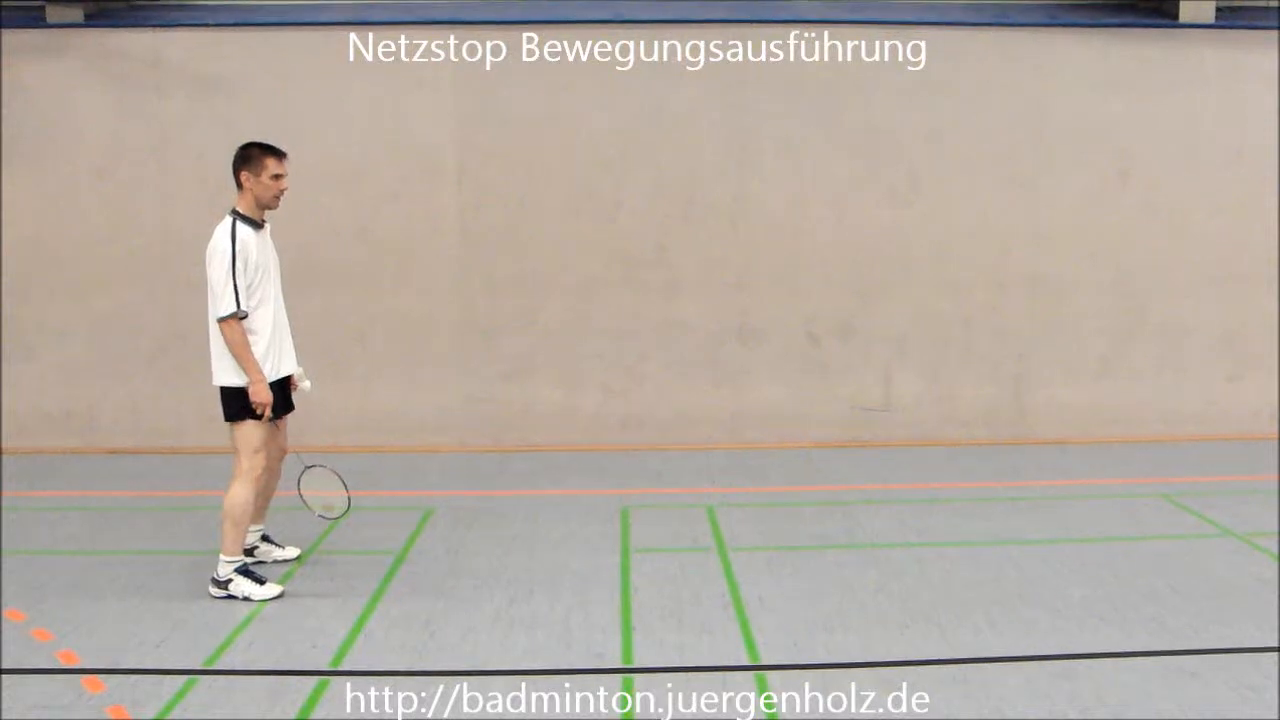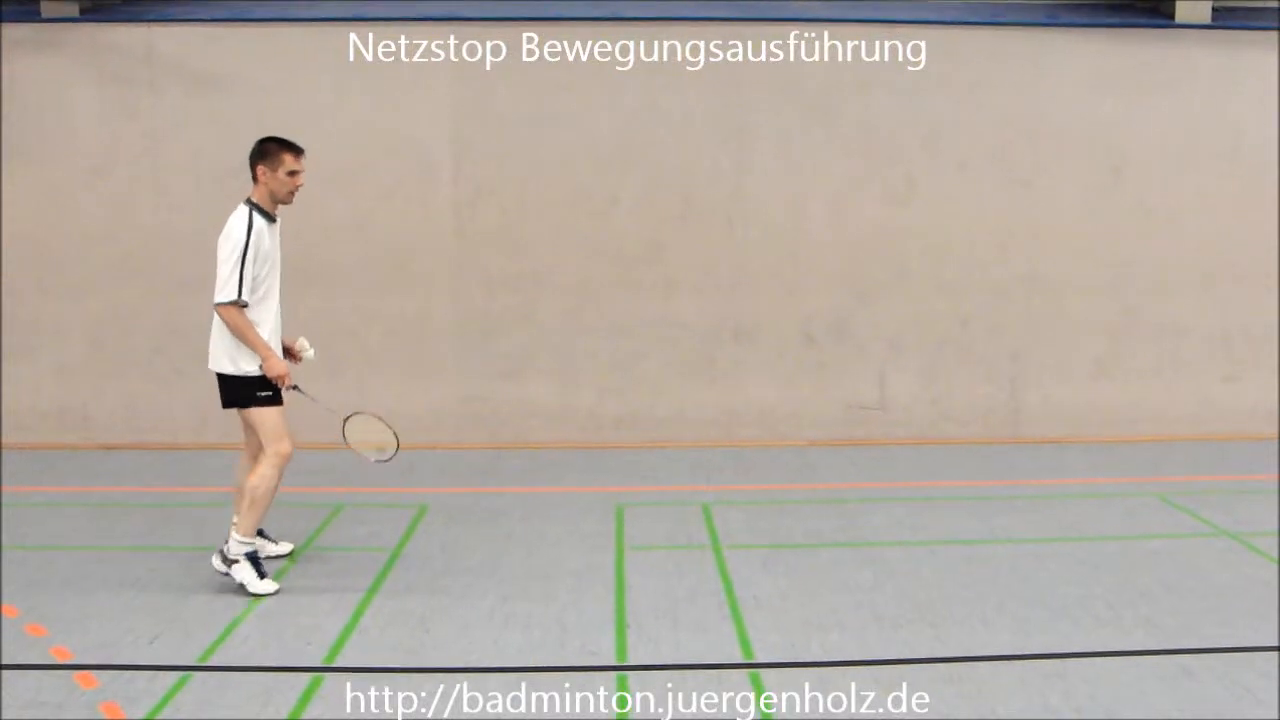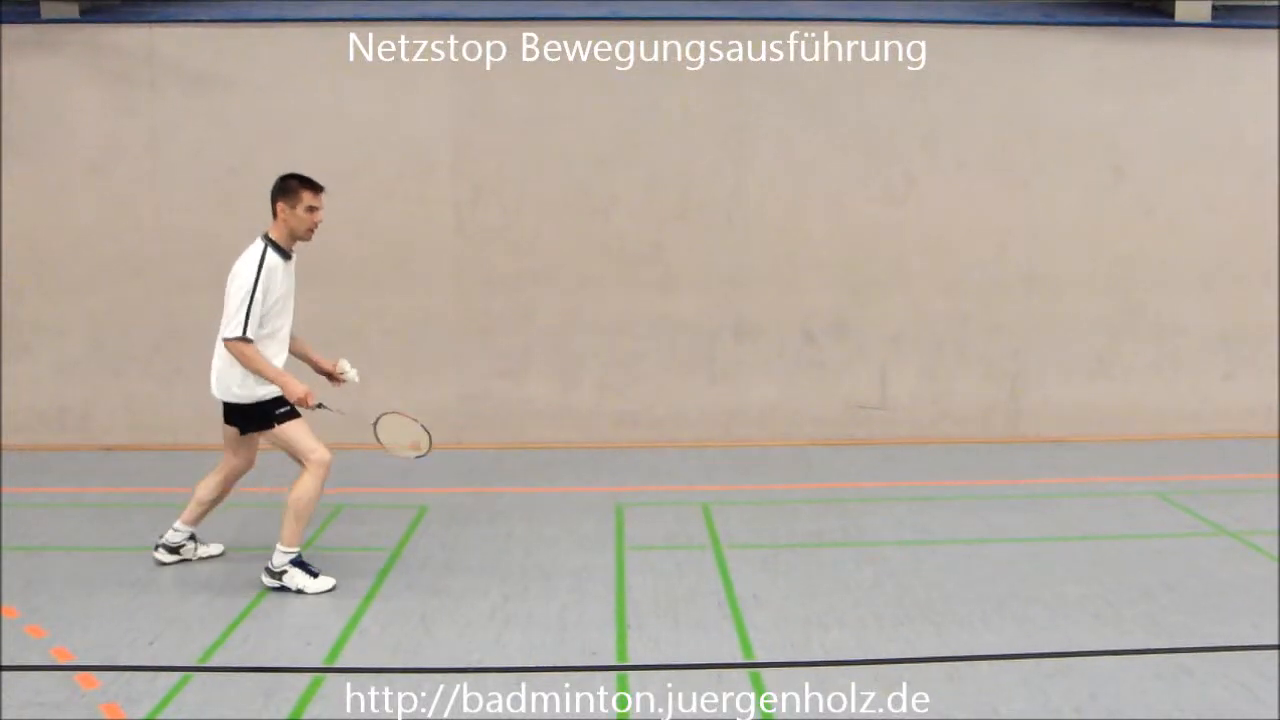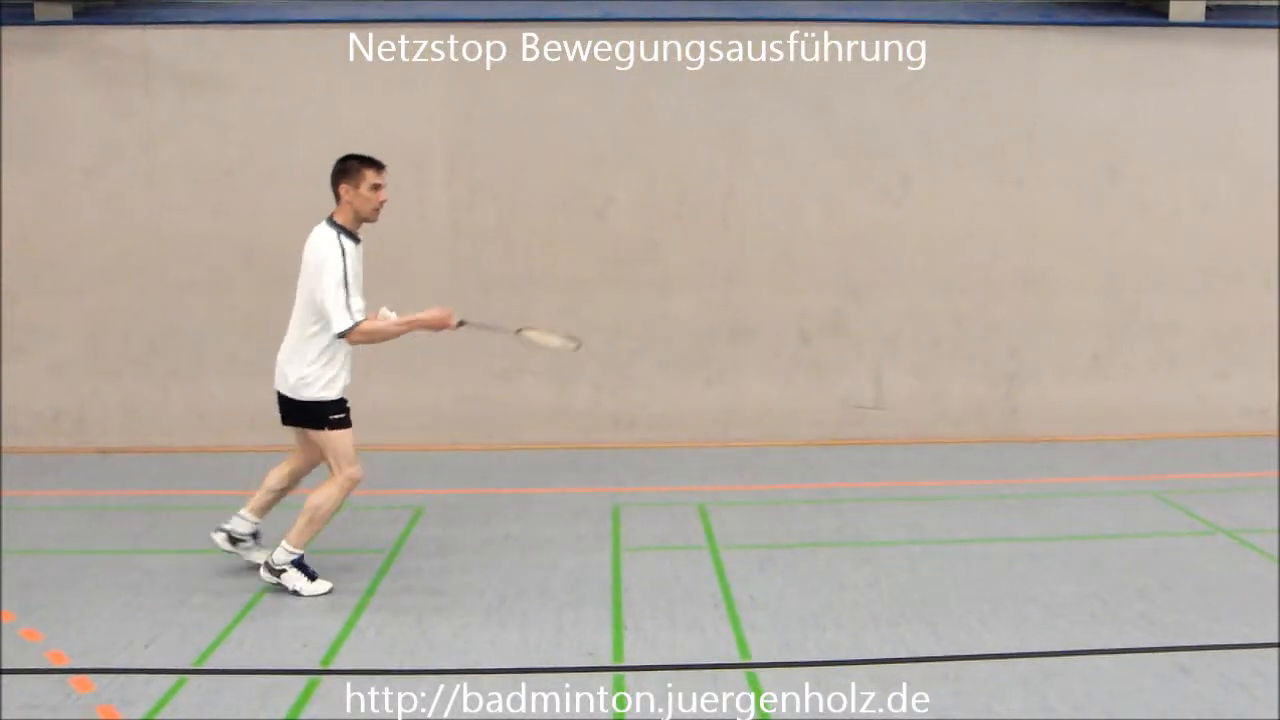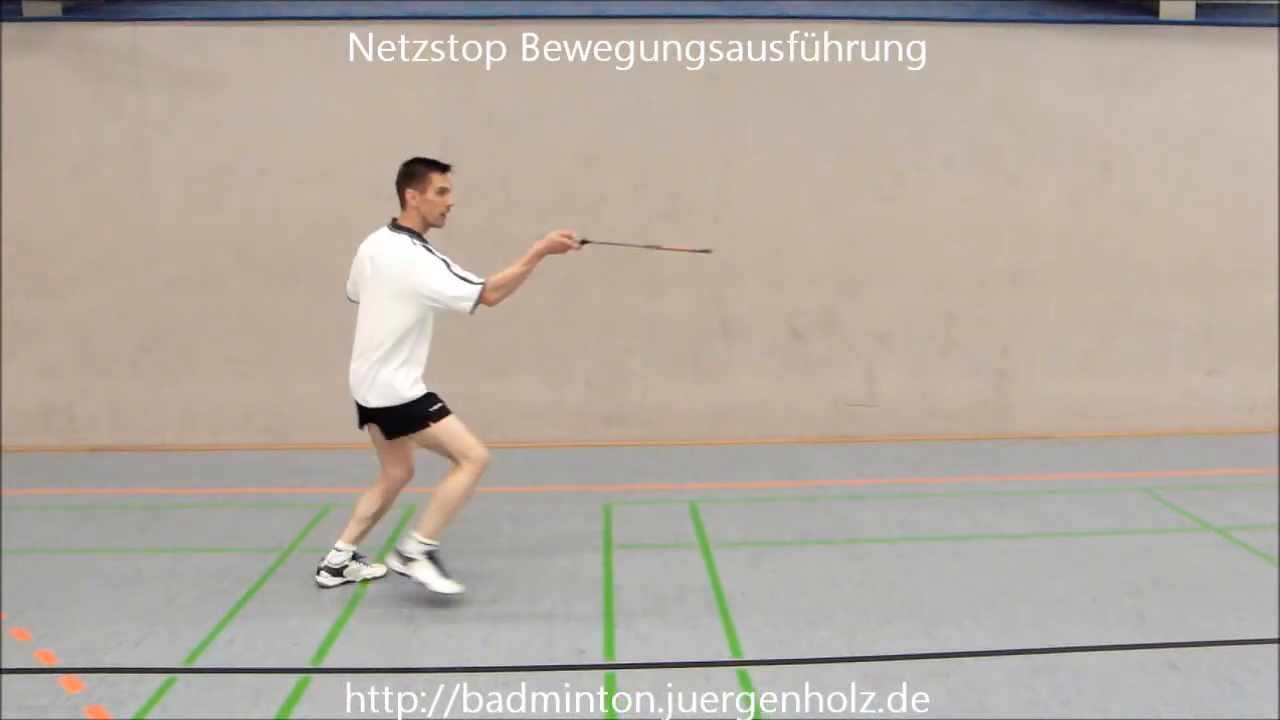
dt=1s
person 1, frame 1
left shoulder: (260, 232)
right shoulder: (230, 238)
right elbow: (227, 318)
right wrist: (255, 378)
left hip: (271, 372)
right hip: (247, 380)
left knee: (274, 454)
right knee: (251, 467)
left ankle: (253, 539)
right ankle: (227, 573)
person 1, frame 2
left shoulder: (268, 223)
right shoulder: (244, 229)
right elbow: (226, 305)
left wrist: (278, 341)
right wrist: (267, 356)
left hip: (256, 360)
right hip: (245, 364)
left knee: (259, 448)
right knee: (278, 451)
left ankle: (247, 532)
right ankle: (235, 551)
person 1, frame 3
left shoulder: (283, 258)
right shoulder: (258, 265)
right elbow: (235, 340)
left wrist: (316, 361)
right wrist: (286, 382)
left hip: (245, 387)
right hip: (251, 389)
left knee: (236, 465)
right knee: (317, 460)
left ankle: (175, 539)
right ankle: (282, 564)
person 1, frame 4
left shoulder: (333, 237)
right shoulder: (335, 252)
right elbow: (352, 331)
left wrist: (379, 320)
right wrist: (419, 322)
left hip: (305, 376)
right hip: (314, 382)
left knee: (306, 459)
right knee: (347, 473)
left ankle: (239, 528)
right ankle: (283, 561)
person 1, frame 5
left shoulder: (374, 244)
right shoulder: (416, 260)
left elbow: (354, 293)
right elbow: (489, 294)
right wrist: (540, 250)
left hip: (371, 384)
right hip: (396, 390)
left knee: (396, 473)
right knee: (473, 458)
left ankle: (337, 559)
right ankle: (416, 548)
